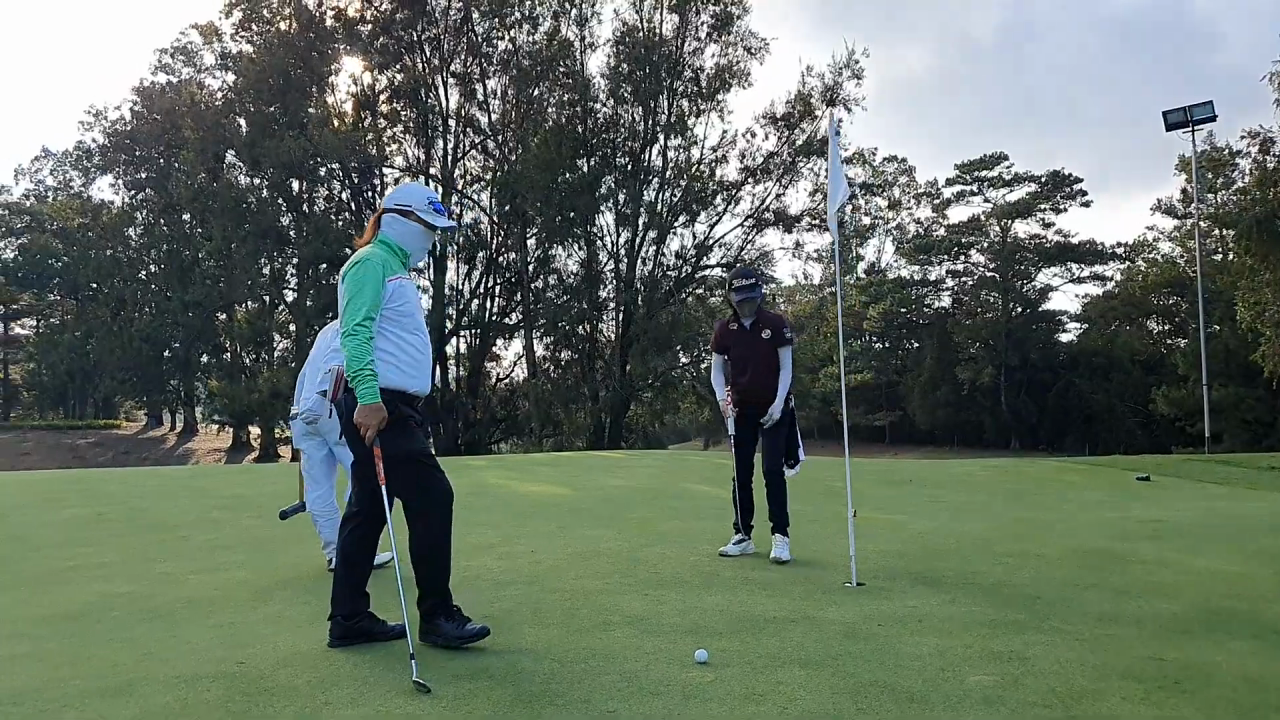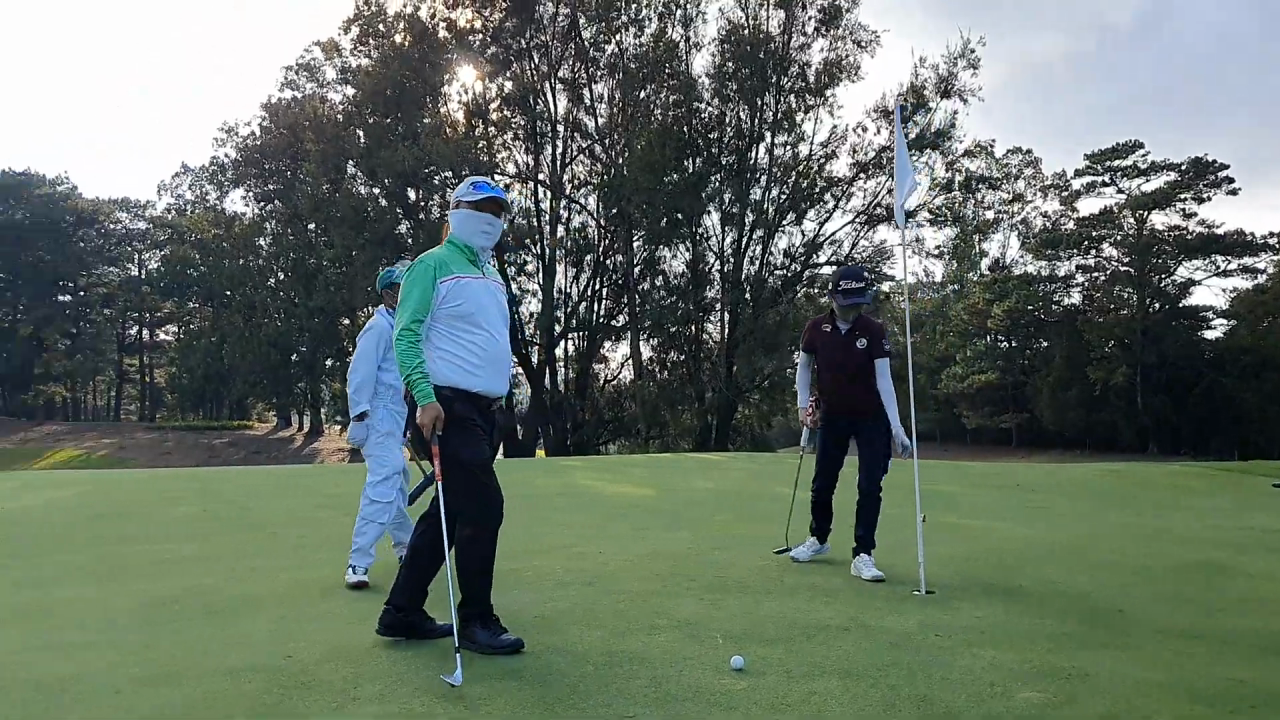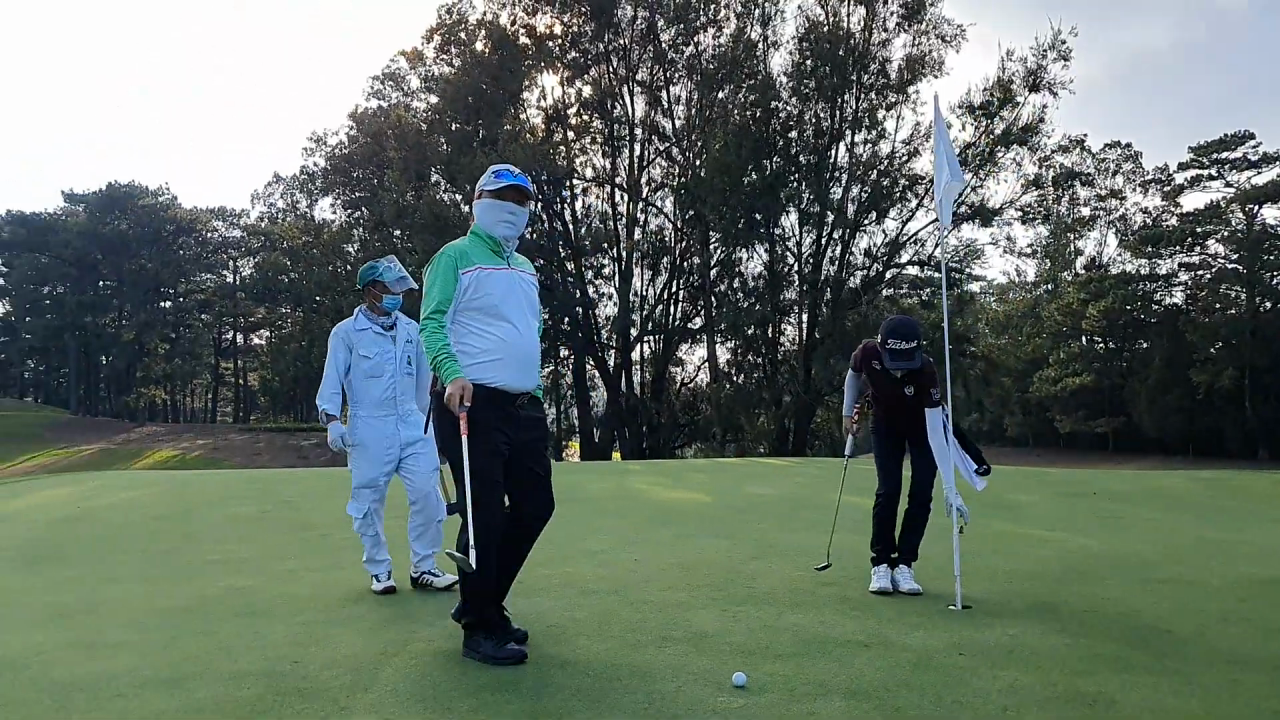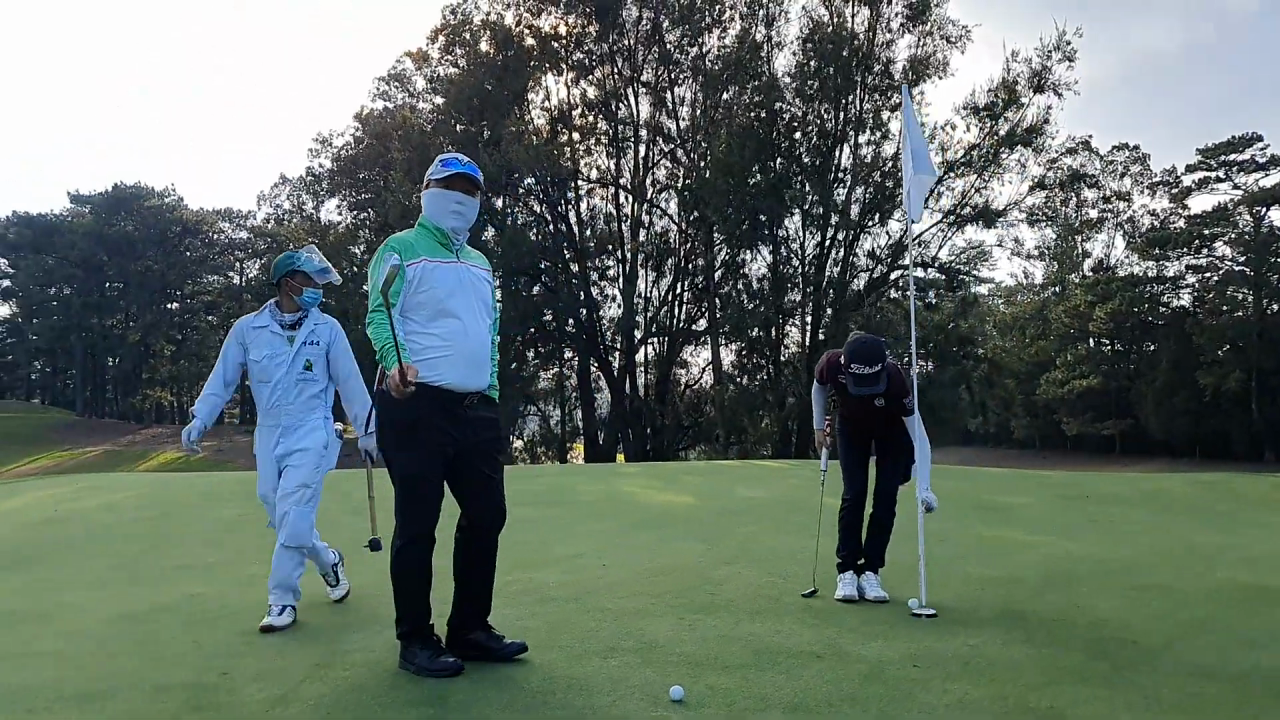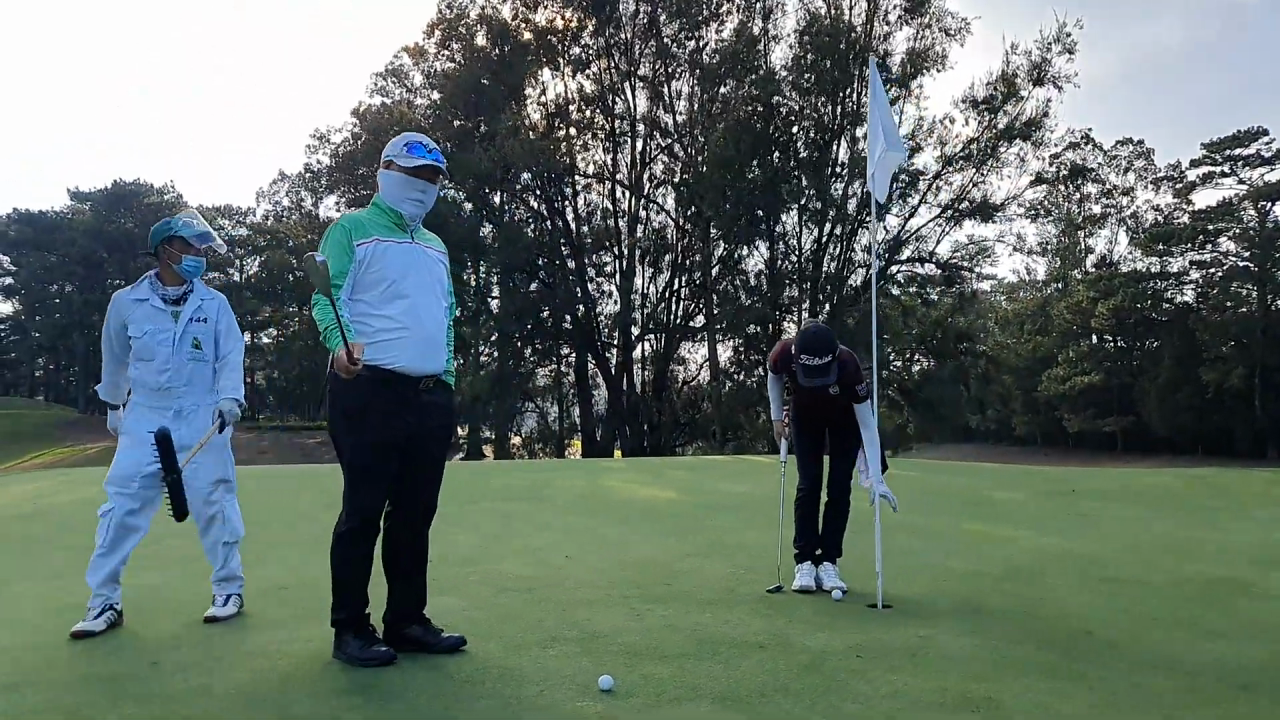
dt=0.4s
person 1, frame 1
left shoulder: (396, 270)
right shoulder: (373, 262)
right elbow: (355, 331)
right wrist: (368, 397)
left hip: (392, 405)
right hip: (379, 406)
left knee: (368, 508)
right knee: (432, 496)
left ankle: (348, 618)
right ankle: (437, 614)
person 1, frame 2
left shoulder: (492, 276)
right shoulder: (434, 264)
right elbow: (407, 334)
left wrist: (501, 397)
right wrist: (425, 397)
left hip: (485, 408)
right hip: (449, 407)
left knee: (449, 511)
right knee: (482, 507)
left ankle: (403, 610)
right ankle: (476, 620)
person 1, frame 3
left shoulder: (526, 268)
right shoulder: (456, 256)
right elbow: (432, 323)
left wrist: (536, 394)
right wrist: (452, 373)
left hip: (524, 406)
right hip: (473, 405)
left knee: (536, 506)
right knee: (485, 516)
left ankle: (481, 604)
right ankle: (480, 628)
person 1, frame 4
left shoulder: (480, 263)
right shoulder: (401, 250)
right elbow: (379, 315)
left wrist: (491, 395)
right wrist: (394, 359)
left hip: (476, 409)
right hip: (417, 406)
left knee: (486, 517)
right knee: (417, 525)
left ankle: (469, 629)
right ankle: (415, 639)
person 1, frame 5
left shoulder: (435, 246)
right shoulder: (352, 229)
right elbow: (327, 297)
left wrist: (447, 380)
right wrist: (340, 339)
left hip: (431, 394)
right hip: (370, 389)
left knee: (415, 511)
right knee: (363, 510)
left ankle: (406, 621)
right ankle: (350, 629)
person 2, frame 1
left shoulder: (330, 329)
left elbow: (307, 372)
right elbow: (338, 357)
left wrist: (296, 411)
right wrist: (326, 397)
left hip: (308, 413)
right hip: (334, 410)
left knee: (320, 486)
left ankle: (335, 551)
person 2, frame 2
right shoulder: (379, 329)
right elbow: (360, 375)
left wrist: (408, 420)
right wrist: (359, 419)
left hip: (394, 421)
right hip: (380, 421)
left knee: (396, 485)
right knee: (383, 487)
left ankle: (407, 549)
right ankle: (358, 563)
person 2, frame 3
left shoulder: (410, 329)
right shoulder: (346, 332)
right elbow: (332, 378)
left wrist: (422, 416)
right wrist: (332, 418)
left hip: (410, 425)
right hip: (367, 428)
left knee: (427, 493)
right knee: (369, 501)
left ankle: (424, 567)
right ankle: (379, 570)
person 2, frame 4
left shoulder: (328, 329)
right shoulder: (247, 328)
left elbow: (348, 379)
right elbow: (223, 377)
left wrist: (364, 429)
right wrist: (200, 420)
left hip: (310, 433)
right hip: (268, 434)
left knee: (294, 514)
right knee: (282, 517)
left ankle: (283, 601)
right ankle: (328, 561)
person 2, frame 5
left shoulder: (214, 304)
right shoulder: (125, 302)
left elbow: (231, 356)
right elbow: (115, 357)
left wrist: (231, 399)
right wrist: (114, 405)
left hip: (200, 420)
right hip: (144, 420)
left knee: (213, 504)
right knee: (120, 507)
left ankle: (228, 589)
right ankle: (105, 604)
person 3, frame 1
left shoulder: (777, 323)
right shoulder: (724, 328)
left elbow: (786, 367)
right elbow: (717, 369)
left wrist: (779, 404)
right wrist: (722, 398)
left hip: (774, 408)
right hip: (741, 409)
left knee: (772, 471)
right knee: (742, 474)
left ankle: (780, 535)
right ankle: (743, 536)
person 3, frame 2
left shoulder: (874, 330)
right shoulder: (816, 328)
left elbow: (884, 379)
right elbow: (803, 367)
left wrist: (896, 426)
right wrist: (803, 404)
left hip: (870, 418)
right hip: (831, 416)
left knee: (870, 486)
right knee: (823, 482)
left ankle: (863, 554)
right ankle: (817, 540)
person 3, frame 3
left shoulder: (925, 370)
right shoulder: (867, 352)
left elbow: (935, 433)
right elbow: (853, 375)
left wrist: (950, 489)
right wrist: (848, 412)
left hip: (922, 427)
right hip: (885, 425)
left knee: (921, 493)
right knee: (888, 489)
left ankle: (903, 565)
right ankle: (881, 564)
person 3, frame 4
left shoulder: (894, 378)
right shoulder: (831, 363)
right elbow: (819, 388)
right wrist: (819, 426)
left hip: (892, 431)
right hip: (851, 428)
left knee: (886, 498)
right knee: (854, 494)
left ankle: (870, 572)
right ankle: (847, 571)
person 3, frame 5
left shoulder: (848, 365)
right shoulder: (784, 352)
left elbow: (868, 427)
left wrist: (875, 477)
right wrist: (777, 415)
left hip: (845, 418)
right hip: (805, 415)
left knee: (839, 486)
right knee: (809, 484)
left ankle: (828, 562)
right ankle: (804, 562)
